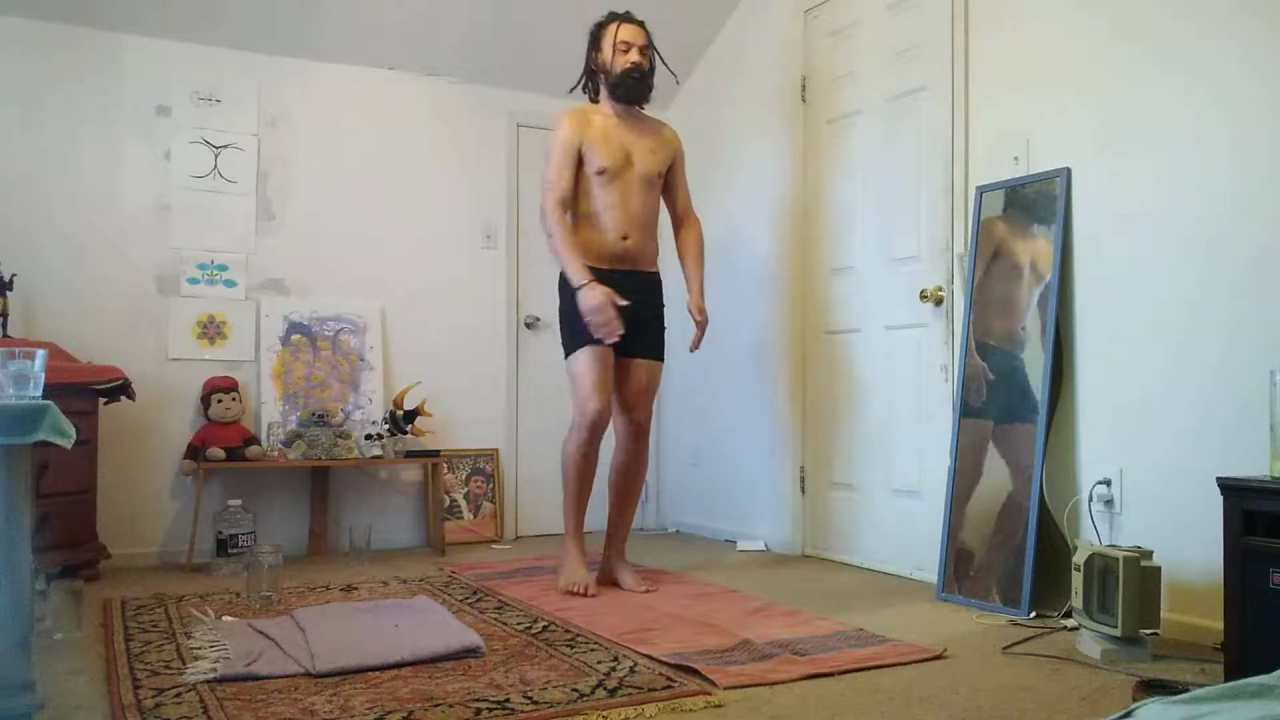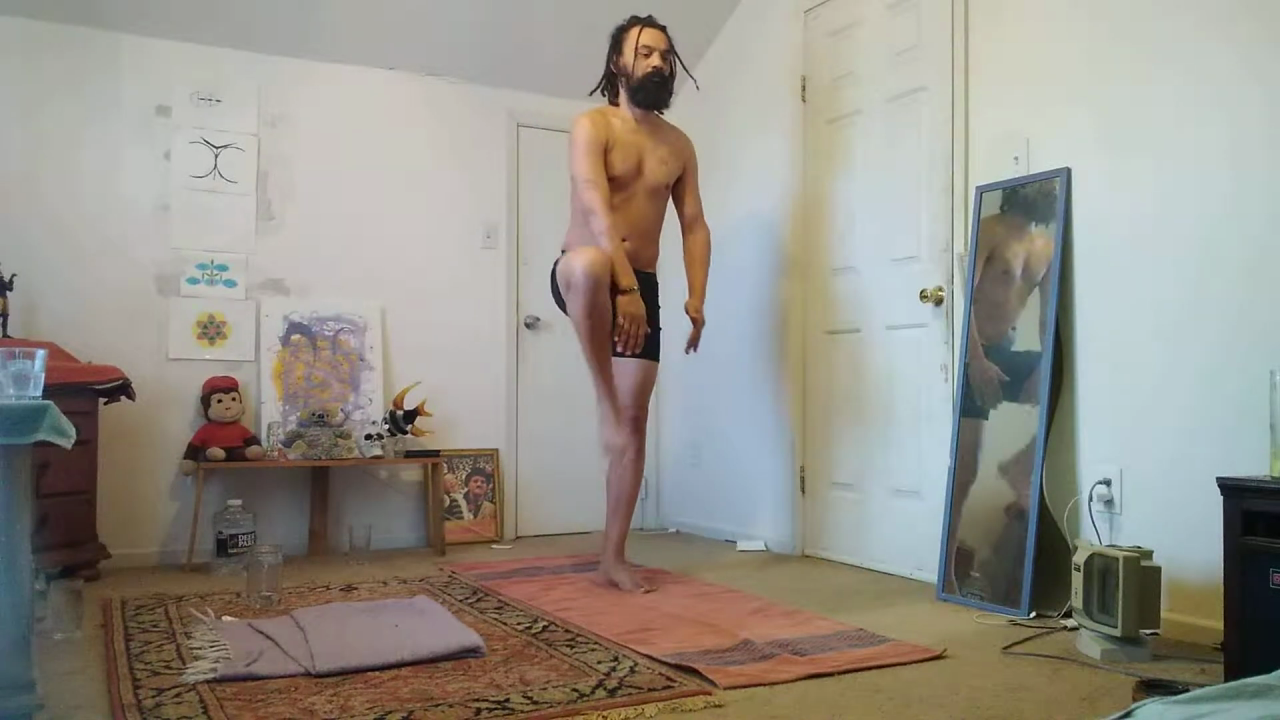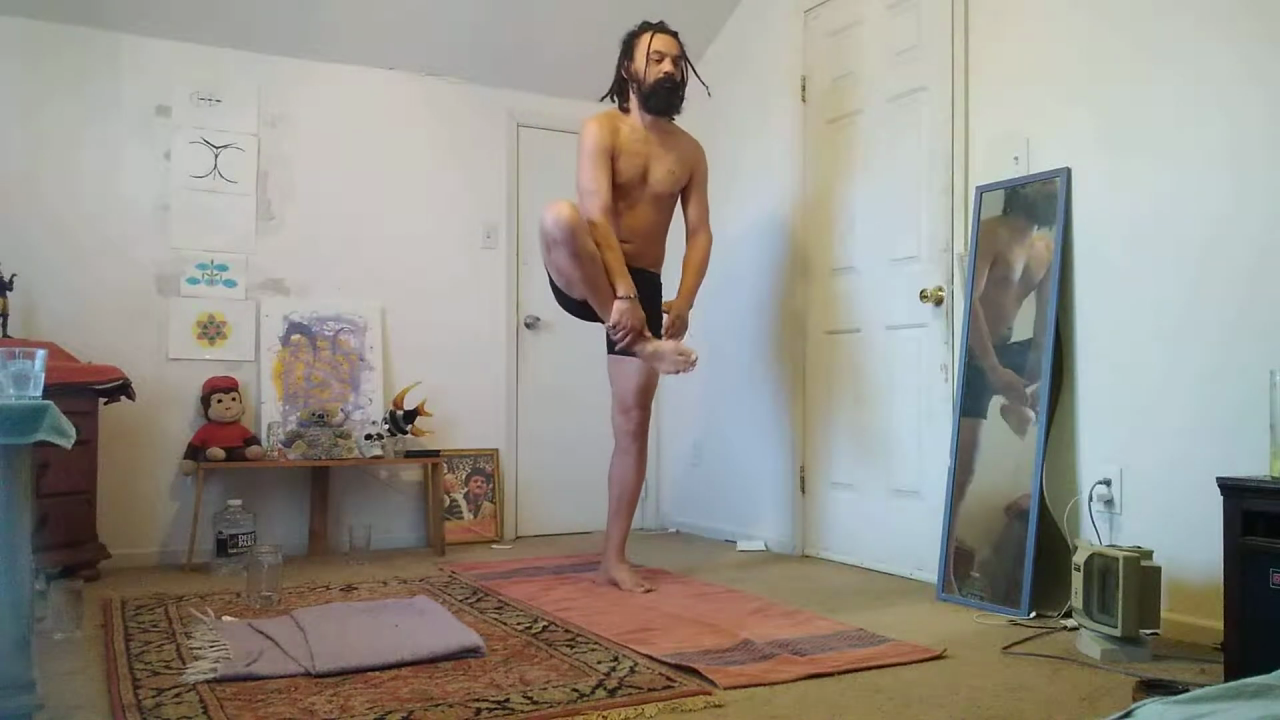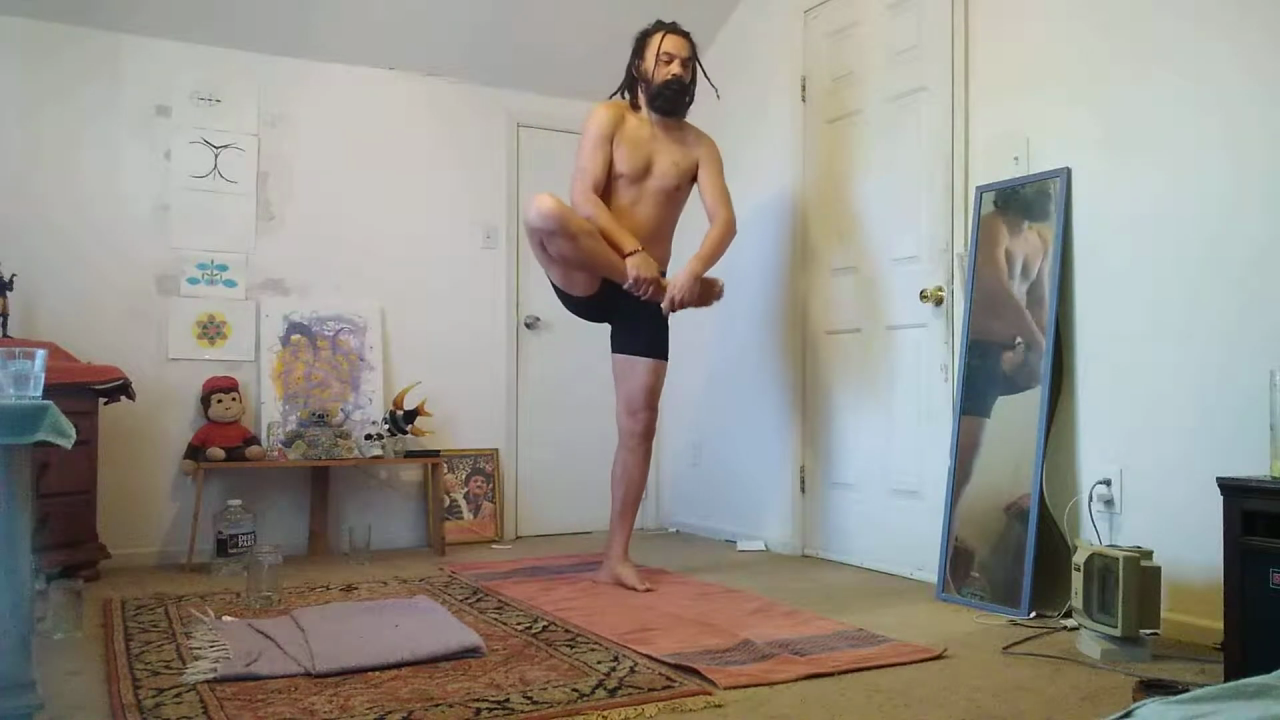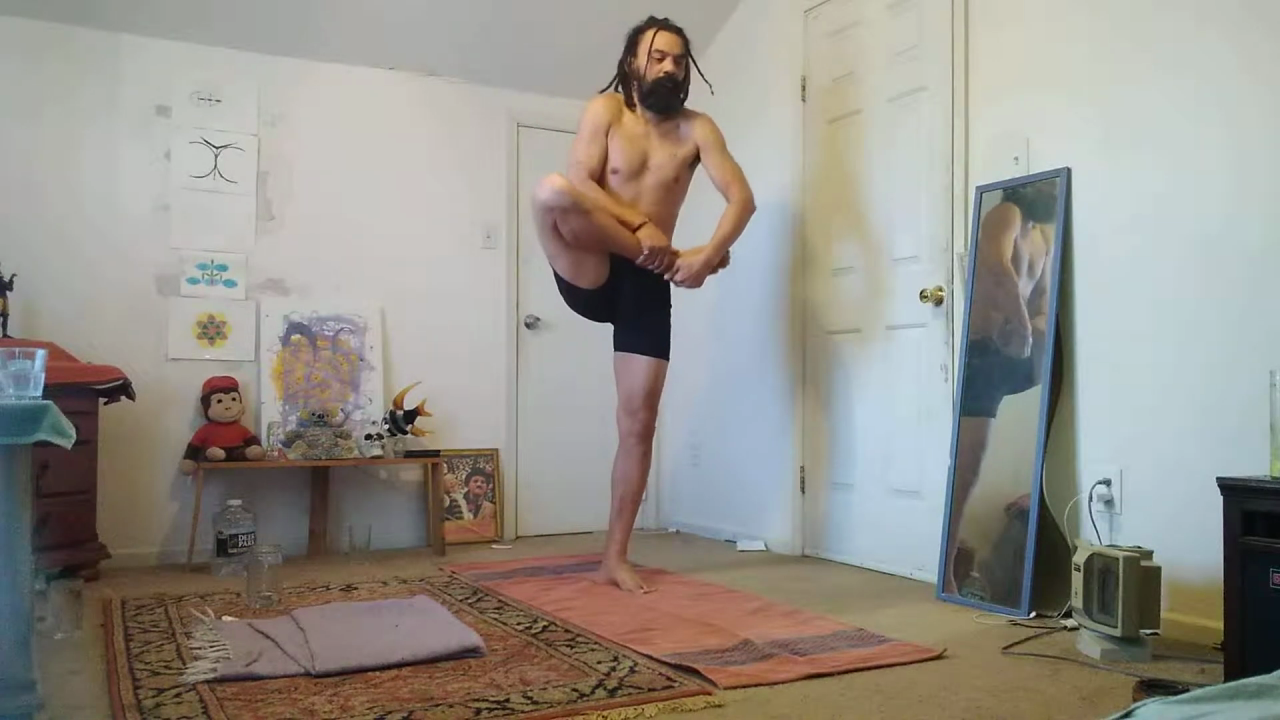
dt=0.5s
person 1, frame 1
left shoulder: (665, 138)
right shoulder: (575, 127)
left elbow: (685, 219)
right elbow: (553, 212)
left wrist: (695, 292)
right wrist: (584, 284)
left hip: (646, 288)
right hip: (592, 288)
left knee: (637, 426)
right knee: (592, 413)
left ankle: (616, 557)
right ankle: (573, 548)
person 1, frame 2
left shoulder: (679, 145)
right shoulder: (592, 127)
left elbow: (694, 225)
right elbow: (596, 212)
left wrist: (696, 297)
right wrist: (623, 289)
left hip: (641, 287)
right hip: (588, 283)
left knee: (639, 424)
right knee: (587, 261)
left ankle: (613, 558)
right ankle: (608, 405)
person 1, frame 3
left shoulder: (690, 151)
right shoulder: (601, 130)
left elbow: (699, 232)
right elbow: (598, 217)
left wrist: (683, 300)
right wrist: (623, 297)
left hip: (644, 287)
right hip: (587, 282)
left knee: (633, 422)
right knee: (560, 216)
left ankle: (614, 558)
right ankle: (643, 345)
person 1, frame 4
left shoulder: (699, 145)
right shoulder: (609, 118)
left elbow: (724, 220)
right elbow: (584, 197)
left wrist: (689, 272)
right wrist: (633, 254)
left hip: (646, 291)
right hip: (588, 279)
left knee: (639, 422)
right knee: (543, 209)
left ankle: (616, 557)
person 1, frame 5
left shoulder: (697, 128)
right shoulder: (605, 110)
left elbow: (742, 197)
right elbow: (578, 182)
left wrist: (711, 251)
right wrist: (641, 226)
left hip: (647, 286)
right hip: (591, 276)
left knee: (638, 422)
right knee: (551, 190)
left ankle: (615, 558)
right ankle: (661, 259)
person 2, frame 1
left shoulder: (1048, 251)
right shoulder: (993, 230)
left elbow: (1049, 320)
right elbow: (965, 291)
right wrist: (968, 354)
left hip: (1015, 367)
right hip: (981, 359)
left knee: (1032, 479)
right knee: (966, 475)
left ankle: (983, 582)
right ankle: (945, 579)
person 2, frame 2
left shoulder: (1047, 247)
right shoulder: (988, 230)
left elbow: (1050, 314)
right wrist: (976, 359)
left hip: (1006, 355)
right hip: (973, 357)
right knee: (963, 469)
left ankle: (1023, 464)
right ankle: (945, 575)
person 2, frame 3
left shoulder: (1048, 249)
right shoulder: (991, 233)
left elbow: (1046, 319)
right elbow: (968, 300)
left wrist: (1039, 382)
right wrist: (993, 369)
left hip: (1004, 351)
right hip: (972, 355)
right knee: (962, 467)
left ankle: (1023, 407)
right ankle: (944, 573)
person 2, frame 4
left shoulder: (1041, 239)
right shoulder: (992, 226)
left elbow: (1039, 302)
right elbow: (998, 288)
left wrist: (1035, 349)
right wrist: (1037, 344)
left hip: (1012, 355)
right hip: (978, 355)
right knee: (961, 465)
right ankle: (942, 569)
person 2, frame 5
left shoulder: (1043, 236)
right shoulder: (1005, 214)
left elbow: (1041, 296)
right elbow: (998, 267)
left wrist: (1035, 326)
right wrist: (1023, 326)
left hip: (1015, 352)
right hip: (981, 353)
right knee: (966, 467)
right ankle: (945, 572)
